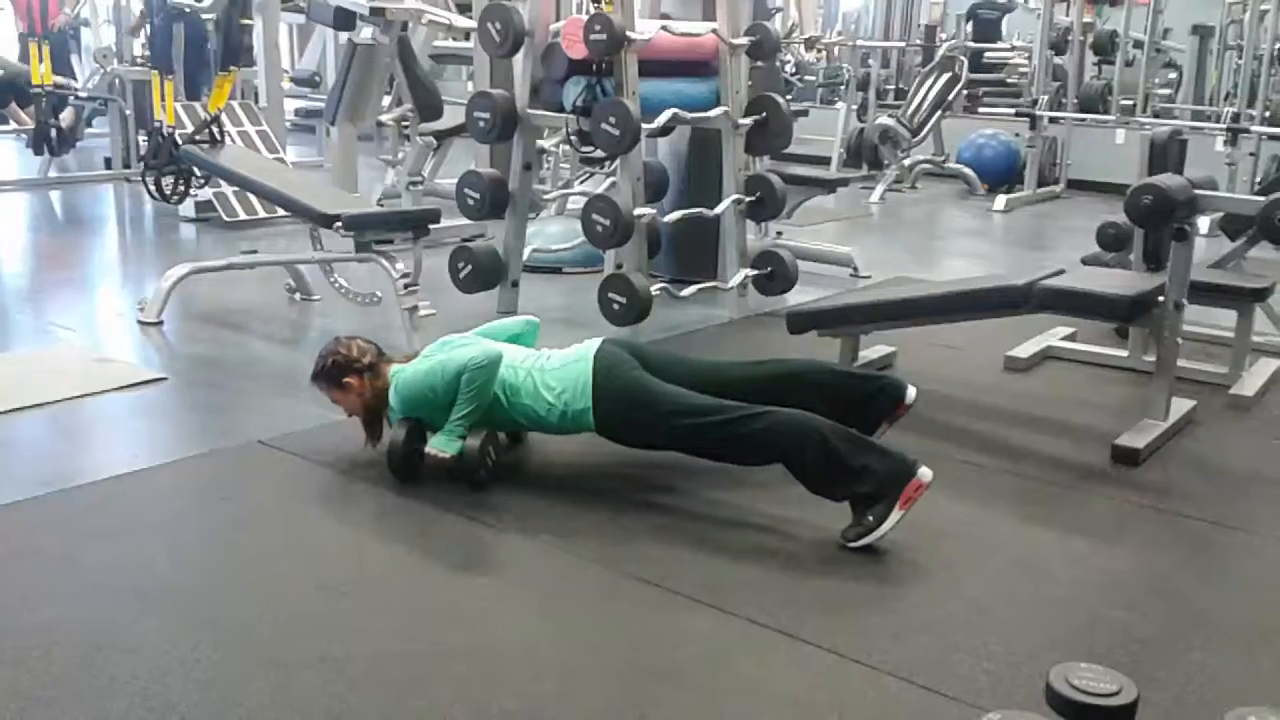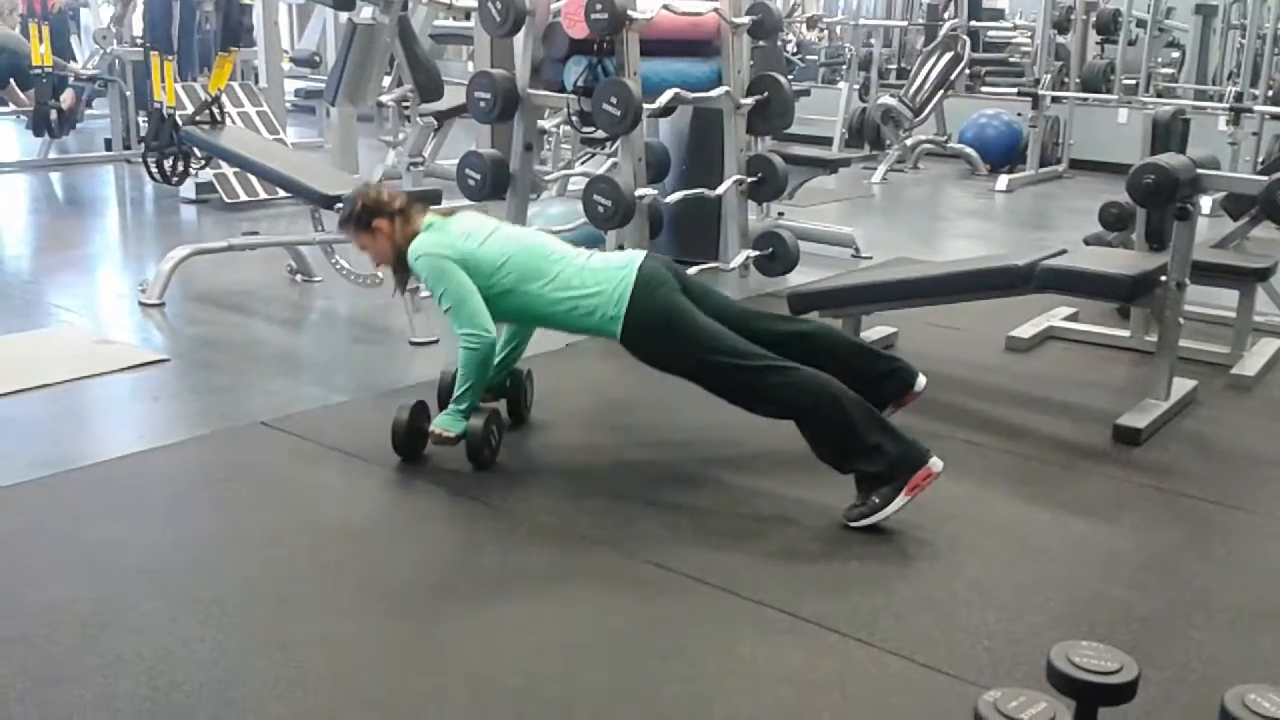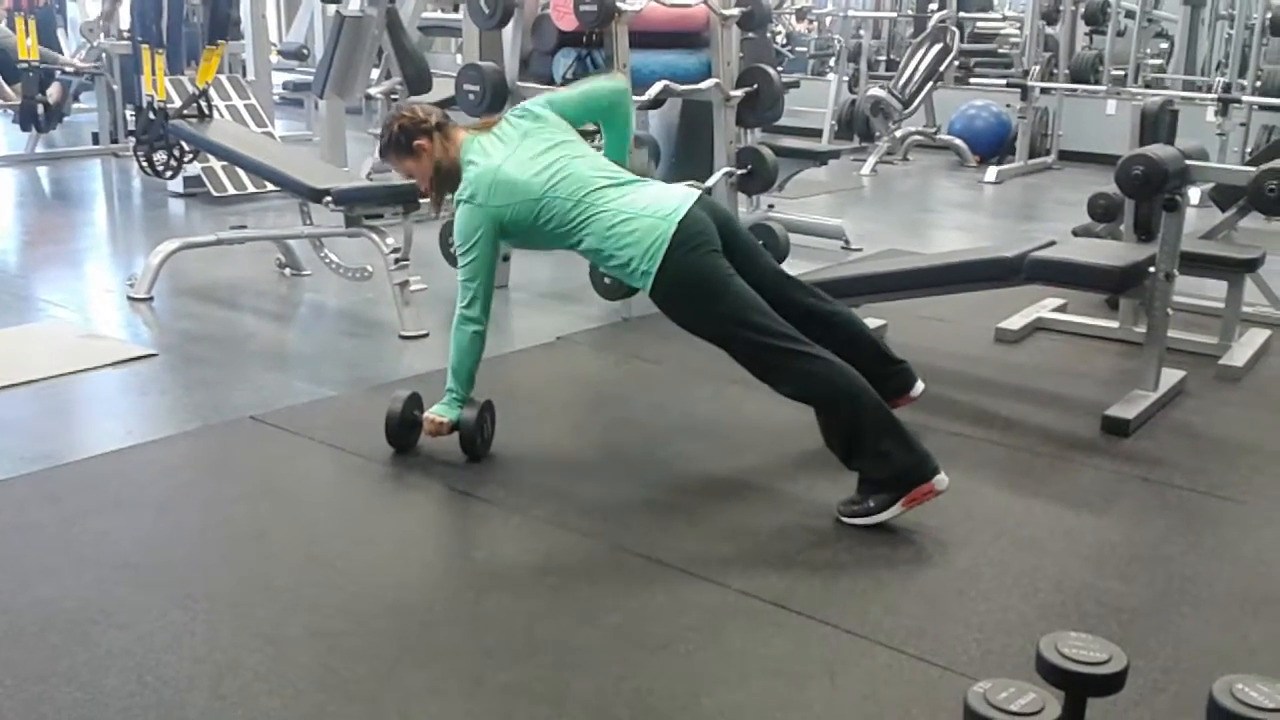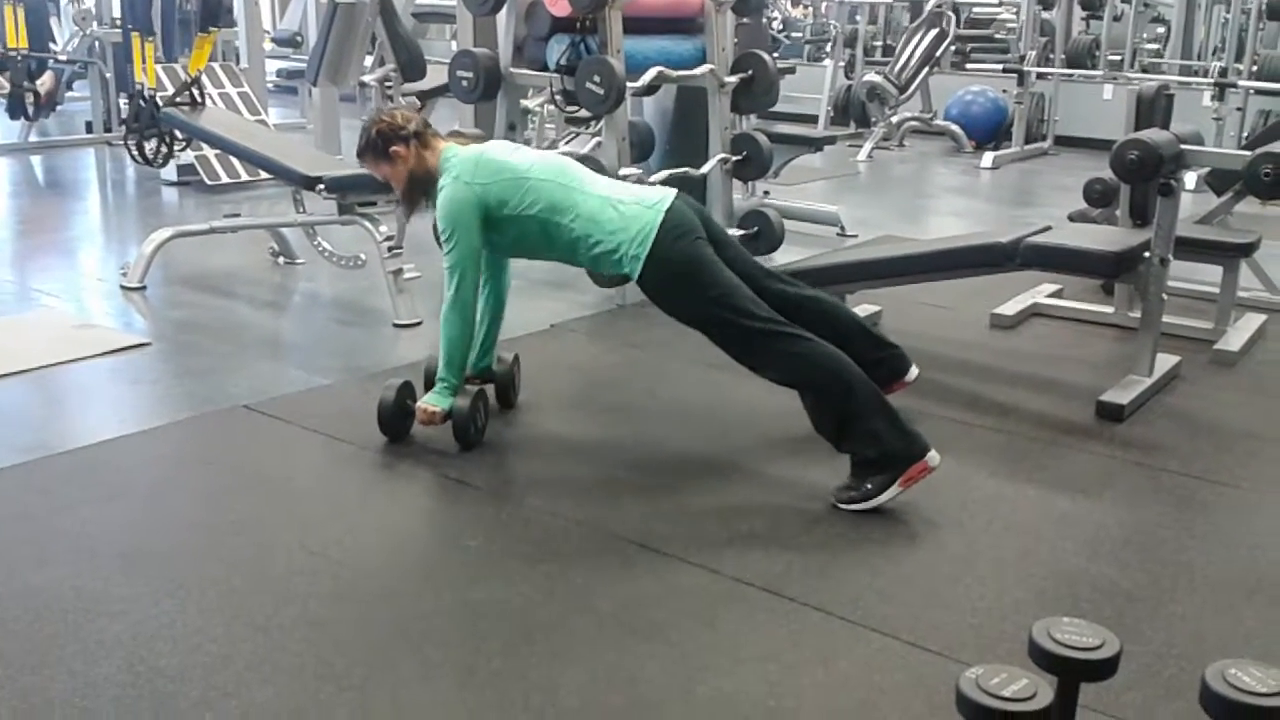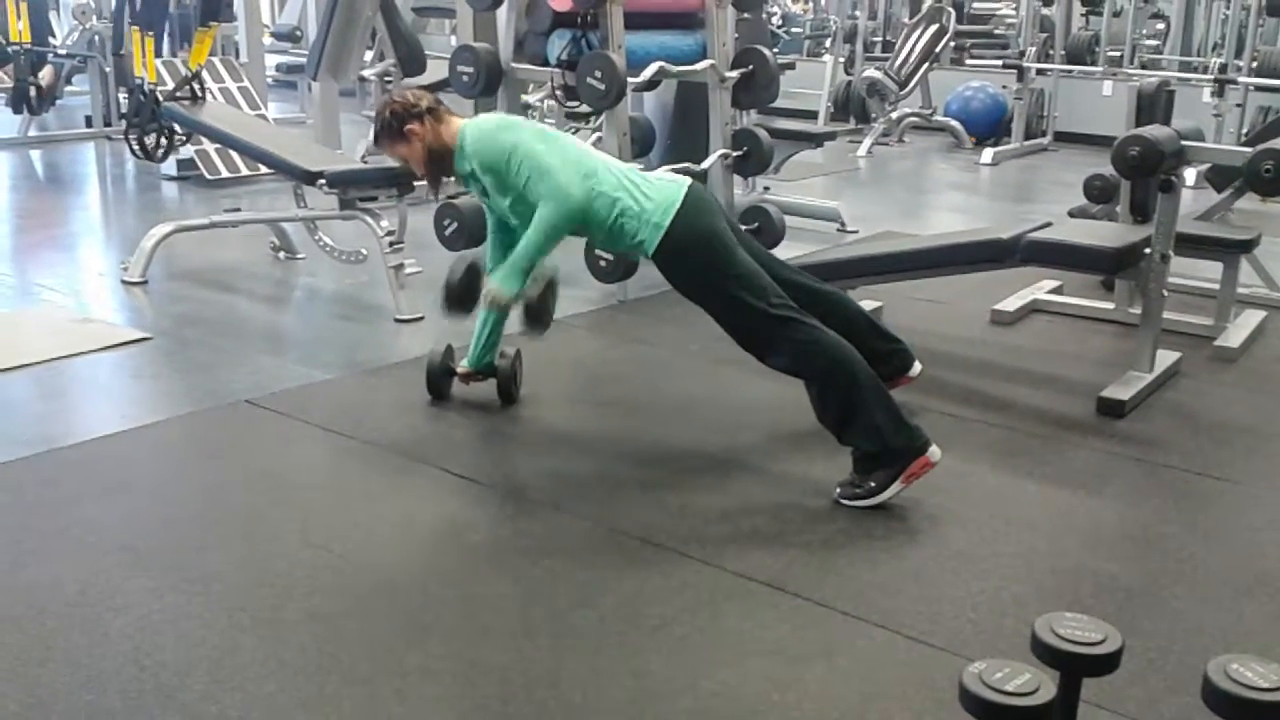
dt=1s
person 1, frame 1
left shoulder: (406, 390)
right shoulder: (431, 354)
left elbow: (484, 359)
right elbow: (525, 323)
left wrist: (453, 433)
left hip: (598, 395)
right hip: (601, 356)
left knee: (735, 425)
right knee: (741, 382)
left ankle: (886, 478)
right ankle: (880, 395)
person 1, frame 2
left shoulder: (427, 252)
right shoulder: (460, 221)
left elbow: (480, 336)
left wrist: (459, 412)
right wrist: (497, 380)
left hip: (630, 309)
right hip: (641, 270)
left knee: (763, 376)
right knee: (769, 331)
left ankle: (896, 465)
right ankle: (892, 379)
person 1, frame 3
left shoulder: (477, 200)
right shoulder: (524, 116)
left elbow: (472, 307)
right elbow: (616, 86)
left wrist: (454, 402)
left hip: (668, 256)
right hip: (692, 208)
left knee: (787, 354)
right knee: (794, 300)
left ankle: (902, 474)
right ankle: (892, 380)
person 1, frame 4
left shoulder: (456, 191)
right shoulder: (484, 158)
left elbow: (461, 294)
right elbow: (494, 272)
left wrist: (446, 389)
right wrist: (481, 363)
left hip: (653, 249)
right hip: (668, 210)
left knee: (772, 340)
right knee: (777, 294)
left ankle: (894, 454)
right ankle: (886, 366)
person 1, frame 5
left shoulder: (486, 137)
right shoulder: (479, 169)
left elbow: (569, 195)
right elbow: (500, 255)
left wrist: (512, 278)
right wrist: (480, 357)
left hip: (669, 221)
right hip: (675, 209)
left knee: (782, 329)
right knee: (788, 288)
left ankle: (896, 451)
right ankle: (890, 362)
